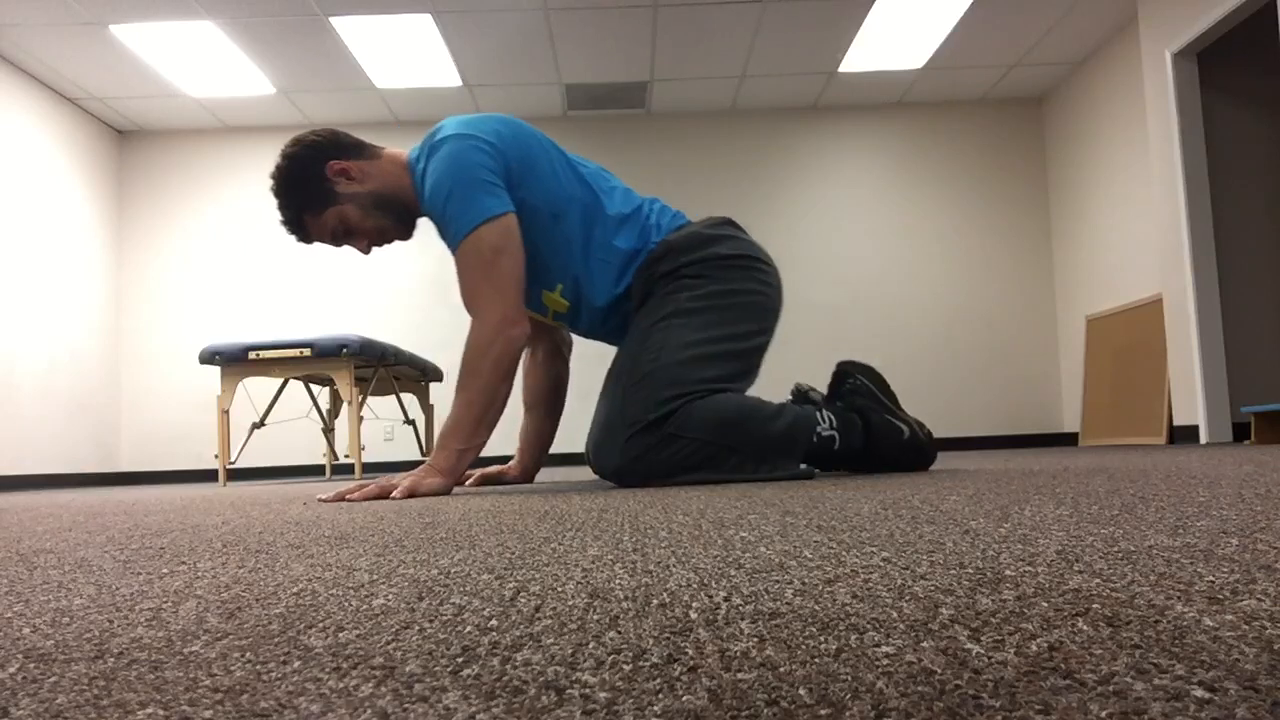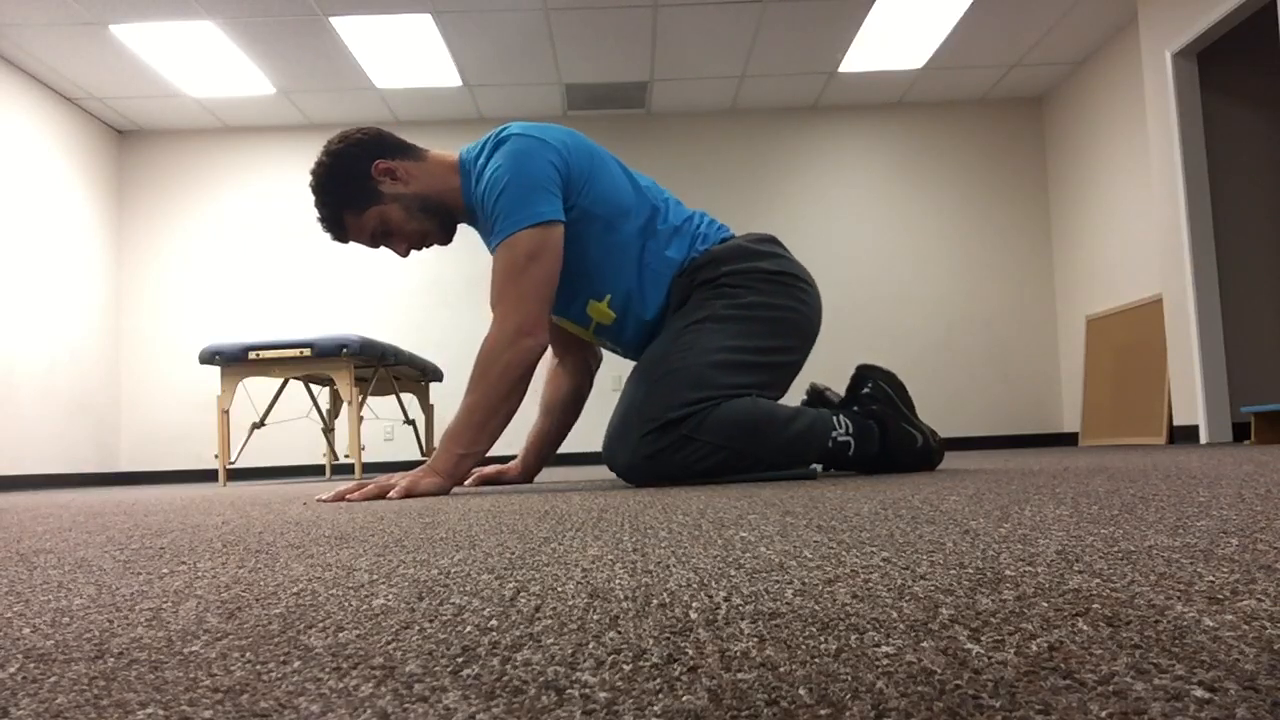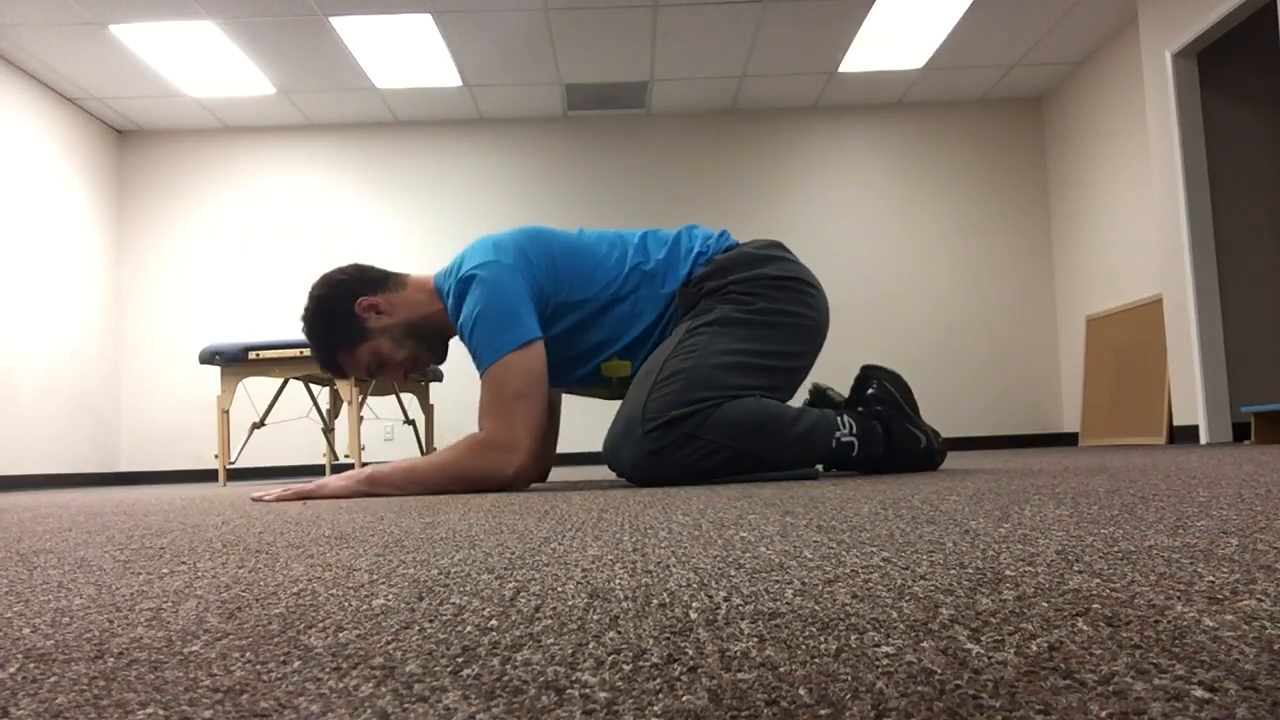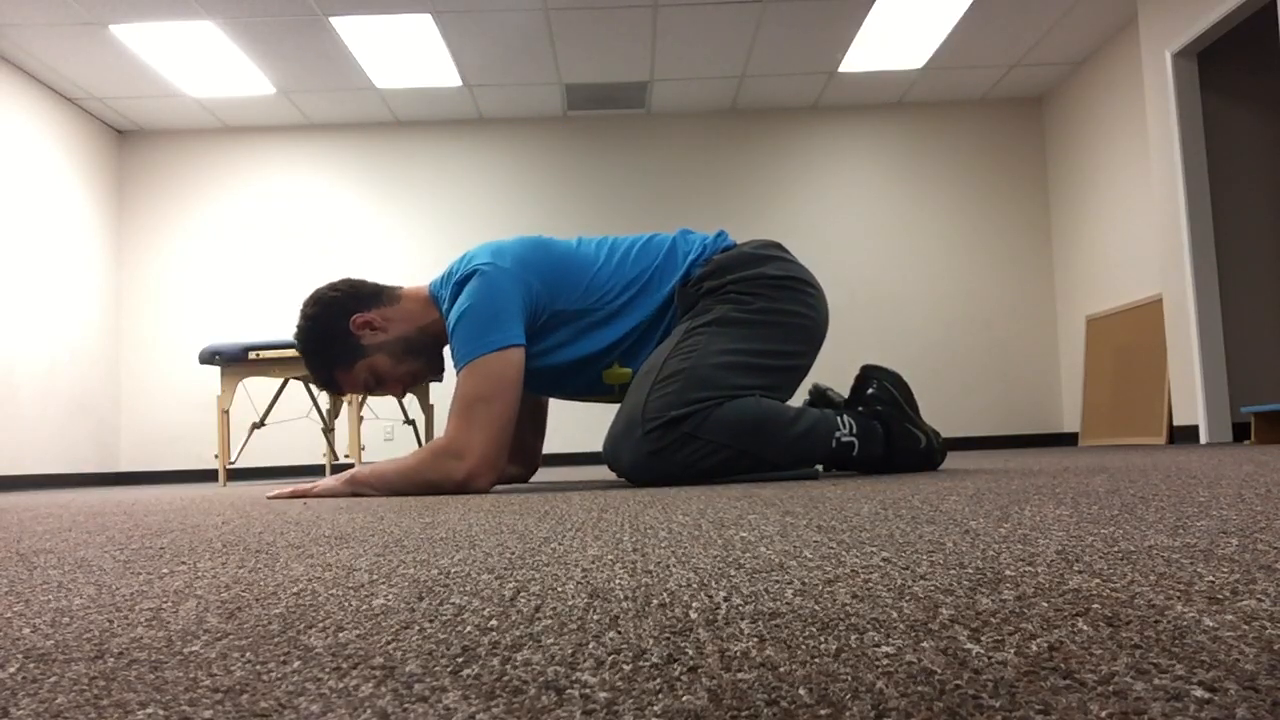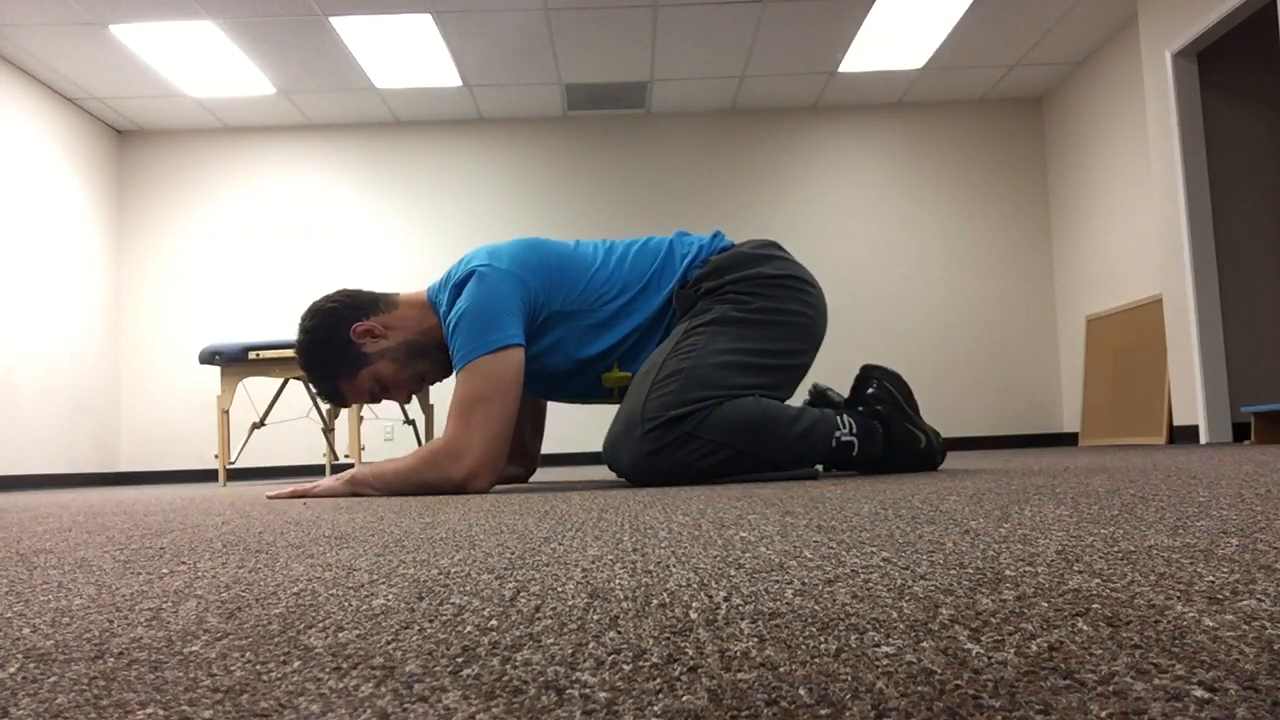
dt=1s
person 1, frame 1
left shoulder: (454, 158)
right shoulder: (456, 180)
left elbow: (501, 327)
right elbow: (545, 340)
left wrist: (443, 466)
right wrist: (526, 462)
left hip: (709, 277)
right hip: (688, 287)
left knee: (633, 447)
right knee: (620, 452)
left ankle: (847, 426)
right ankle: (821, 420)
person 1, frame 2
left shoulder: (512, 160)
right shoulder: (495, 210)
left elbow: (520, 337)
right elbow: (574, 359)
left wrist: (443, 468)
right wrist: (525, 466)
left hip: (749, 291)
right hip: (711, 306)
left knee: (647, 447)
right knee: (639, 451)
left ankle: (859, 429)
right ankle: (832, 420)
person 1, frame 3
left shoulder: (487, 281)
right shoulder: (493, 303)
left elbow: (510, 456)
right elbow: (533, 457)
left wrist: (366, 479)
right wrist: (388, 479)
left hip: (758, 291)
right hip: (742, 300)
left knee: (650, 447)
right knee: (633, 453)
left ankle: (866, 431)
right ankle: (838, 413)
person 1, frame 4
left shoulder: (481, 289)
right shoulder: (490, 301)
left elbow: (471, 464)
right elbow: (517, 460)
left wrist: (350, 479)
right wrist: (380, 475)
left hip: (759, 292)
right hip: (750, 297)
left knee: (647, 446)
right knee: (638, 451)
left ankle: (864, 430)
right ankle: (838, 416)
person 1, frame 5
left shoulder: (481, 293)
right shoulder: (493, 313)
left elbow: (471, 464)
right elbow: (516, 460)
left wrist: (352, 479)
right wrist: (380, 472)
left hip: (756, 291)
right hip: (744, 298)
left knee: (647, 445)
right knee: (640, 452)
left ankle: (866, 429)
right ankle: (831, 415)
